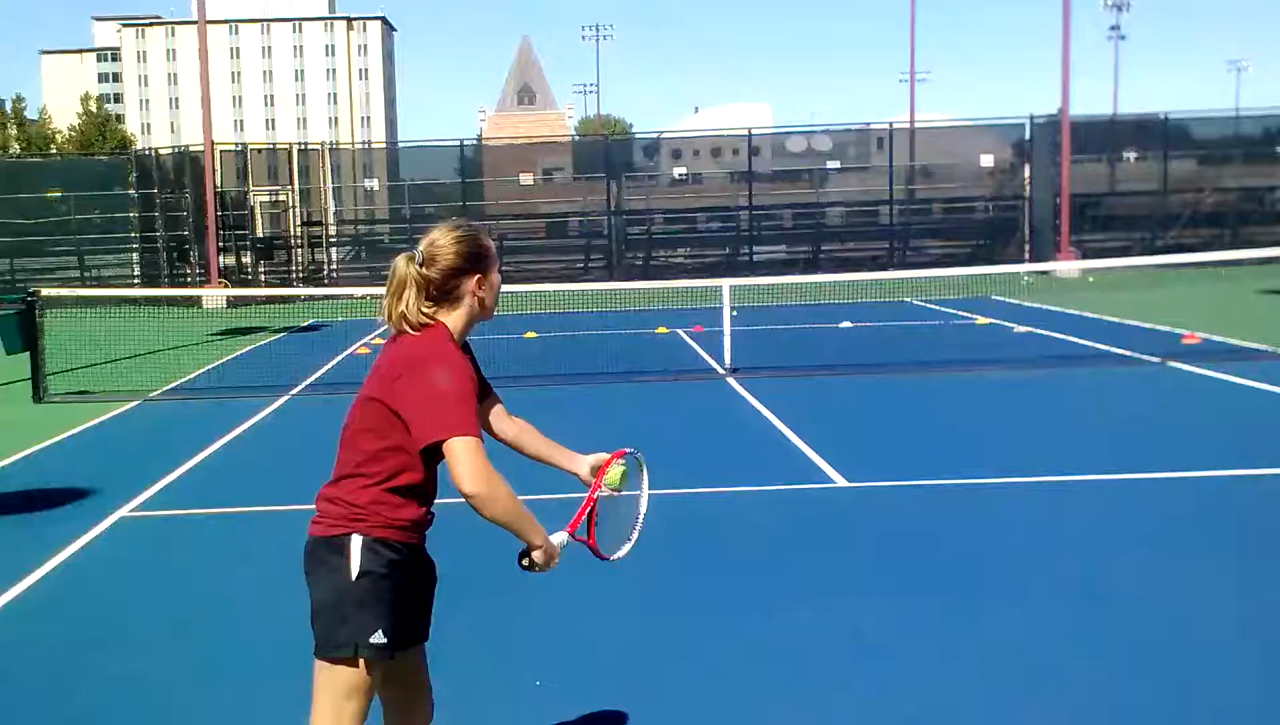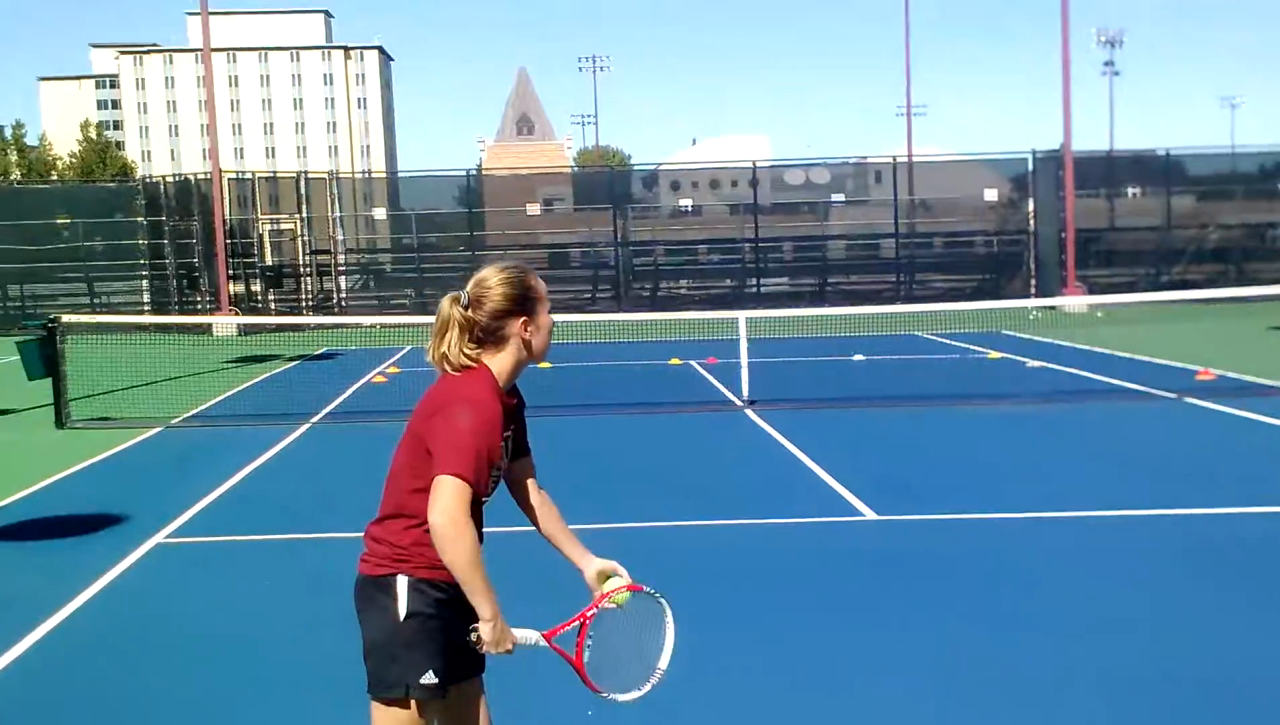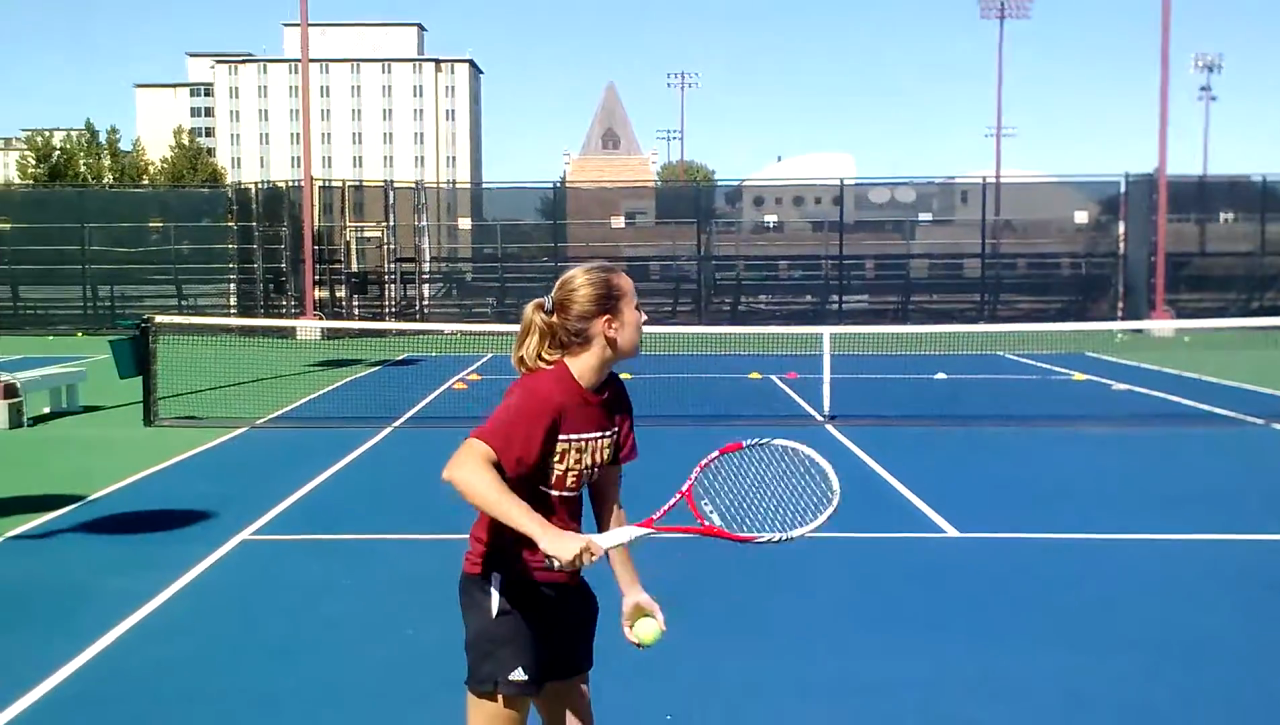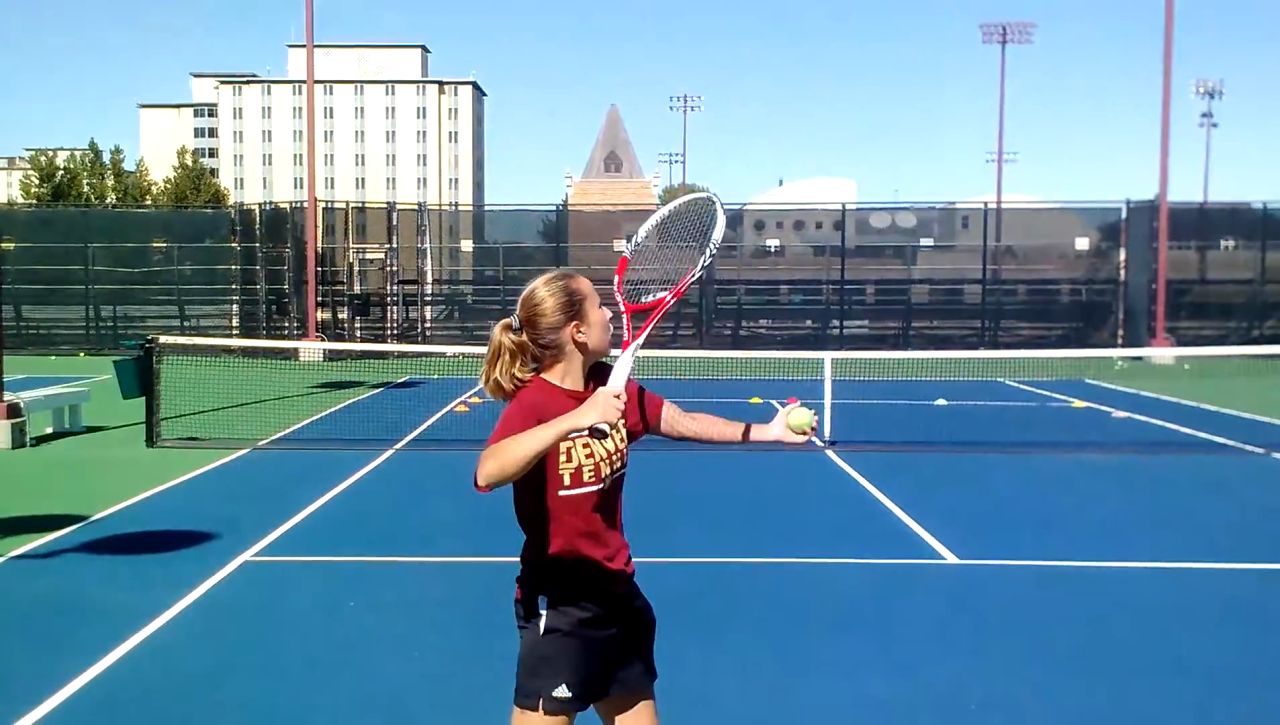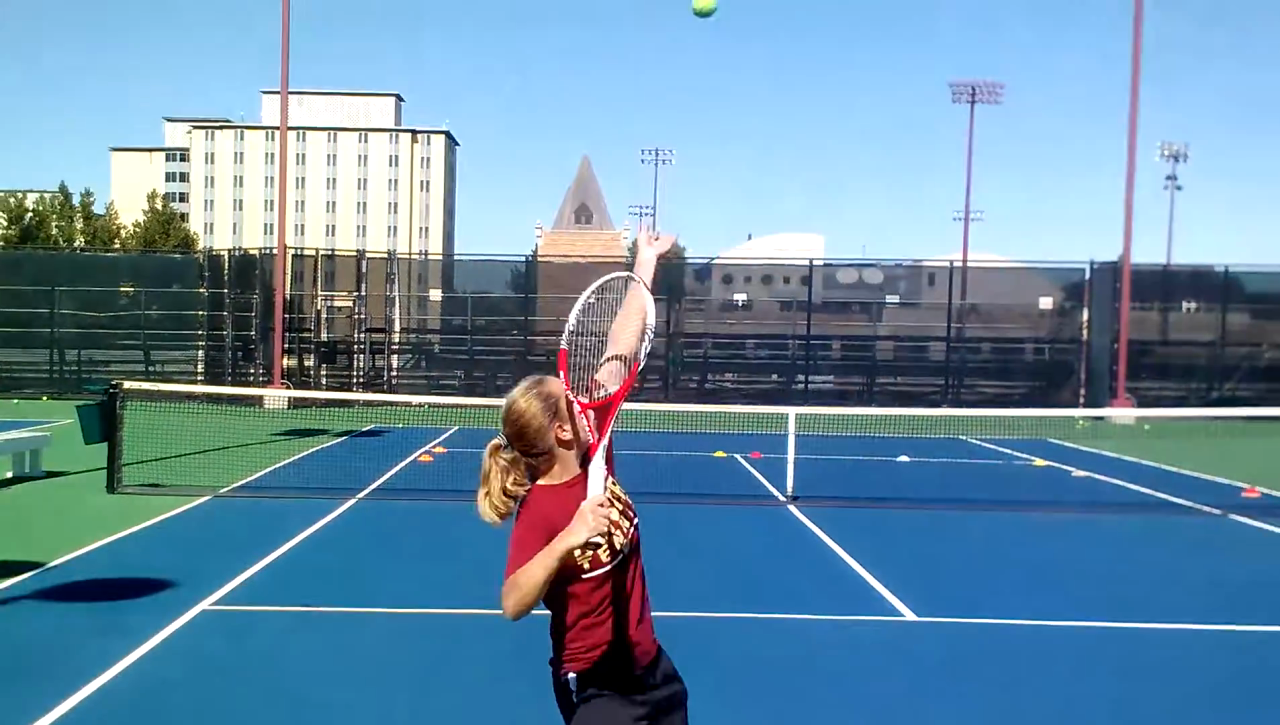
dt=0.3s
person 1, frame 1
left shoulder: (443, 349)
right shoulder: (436, 361)
left elbow: (499, 420)
right elbow: (473, 478)
left wrist: (575, 463)
right wrist: (537, 538)
left hip: (395, 547)
right hip: (360, 547)
person 1, frame 2
left shoulder: (501, 396)
right shoulder: (472, 403)
left elbow: (527, 490)
right elbow: (446, 517)
left wrist: (585, 560)
right wrist: (491, 613)
left hip: (446, 585)
right hip: (406, 587)
person 1, frame 3
left shoulder: (615, 396)
right shoulder: (543, 393)
right elbow: (462, 469)
left wrist: (631, 588)
right wrist: (545, 533)
left hip: (563, 585)
right hip: (509, 588)
person 1, frame 4
left shoulder: (611, 385)
right shoulder: (529, 405)
left elbow: (680, 420)
right elbow: (487, 474)
left wrist: (760, 430)
right wrist: (575, 419)
left hip: (616, 592)
right hip: (560, 606)
person 1, frame 5
left shoulder: (587, 452)
right shoulder: (540, 518)
right elbow: (513, 603)
left wrist: (644, 267)
right wrist: (573, 532)
left hip: (647, 667)
right hip: (597, 685)
